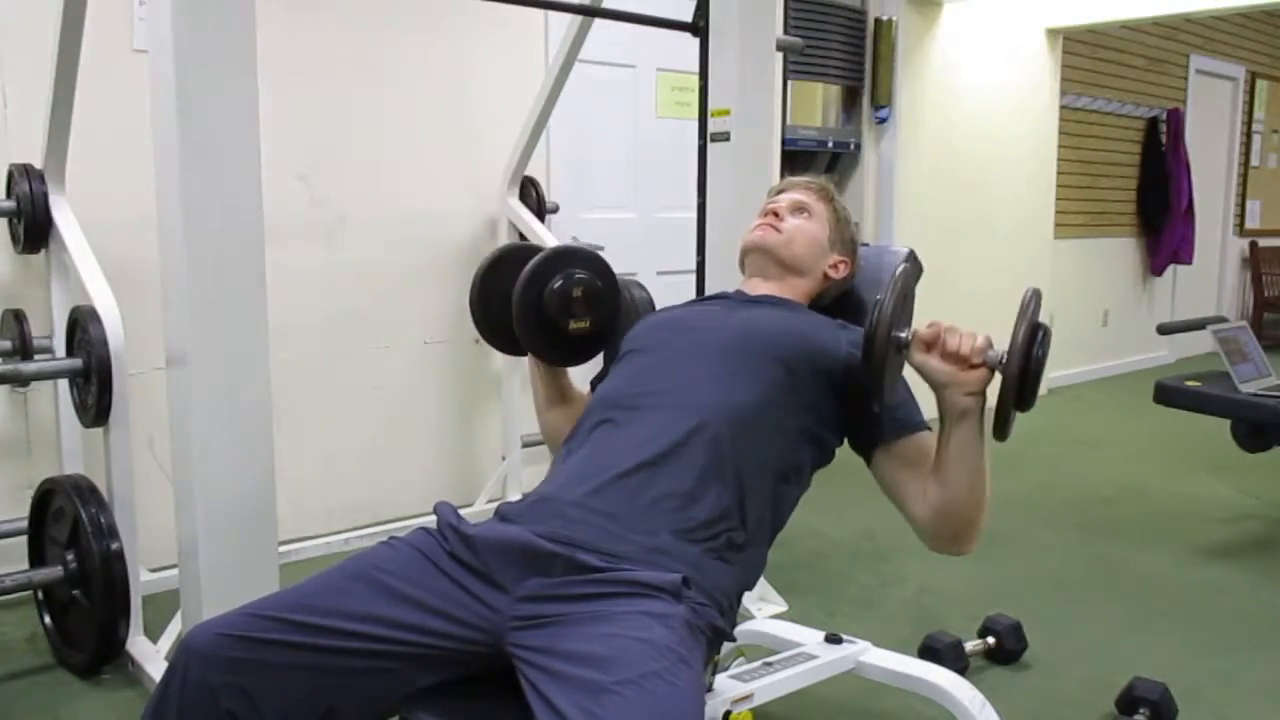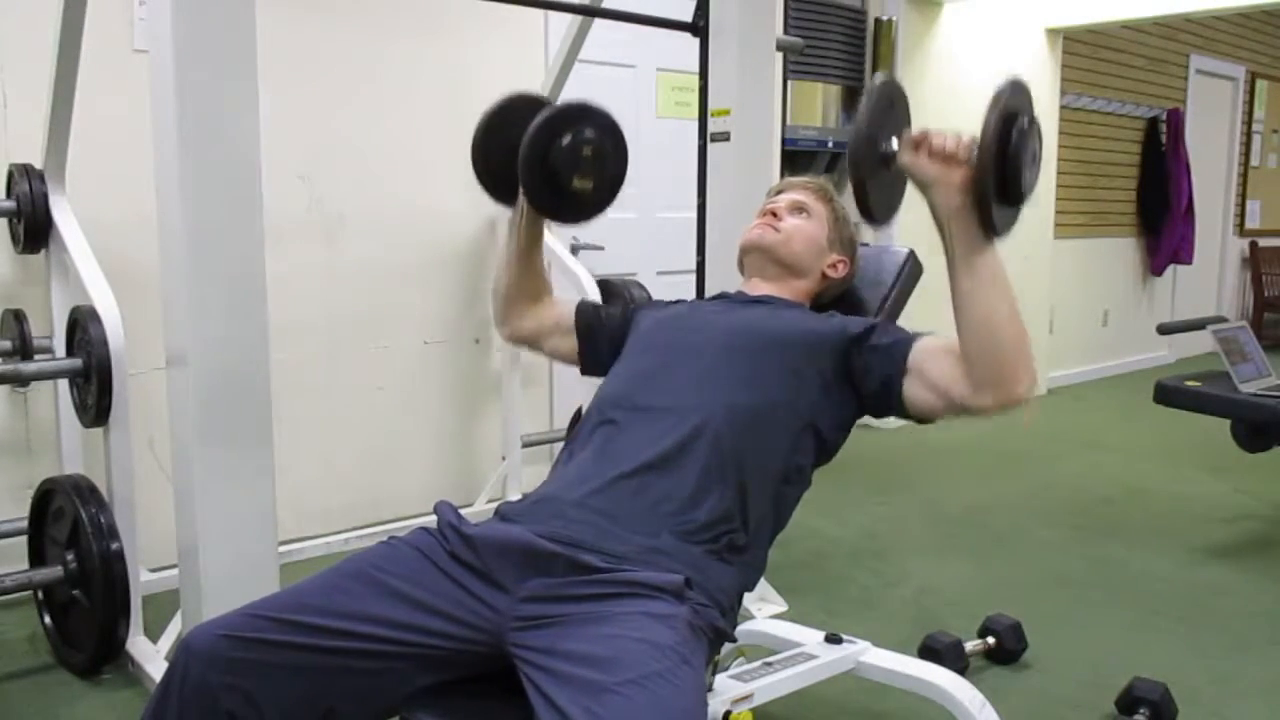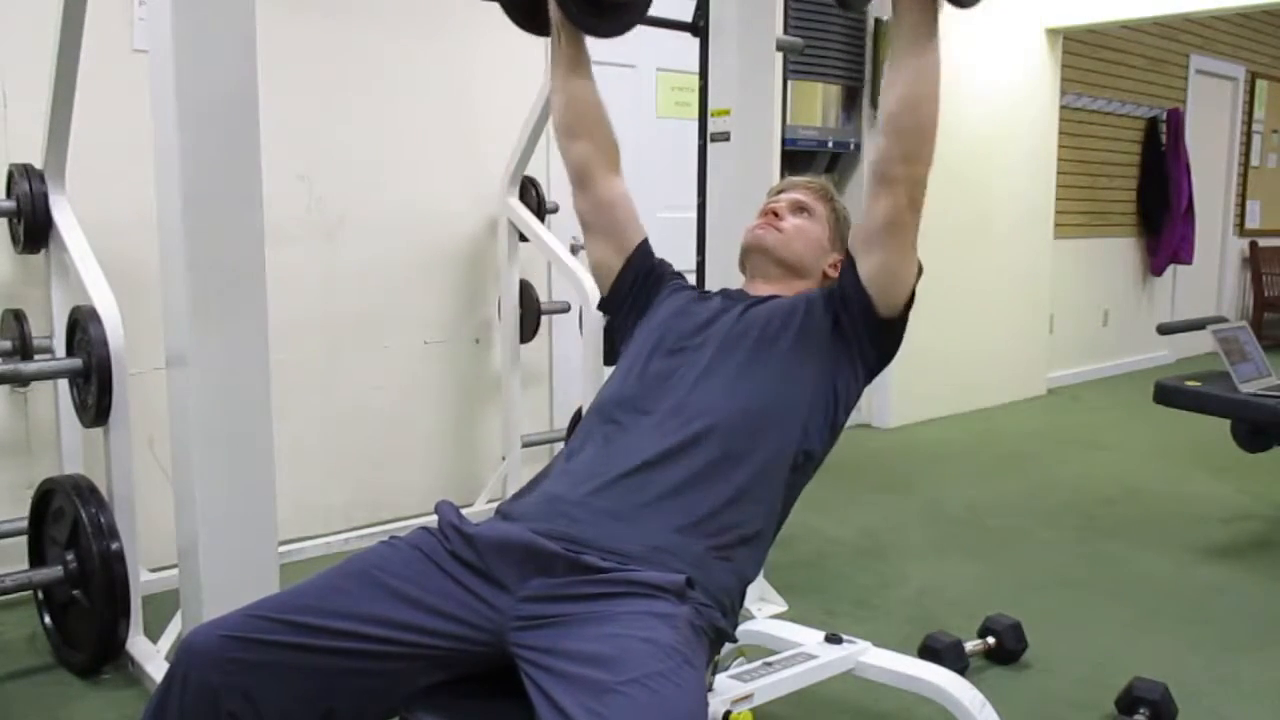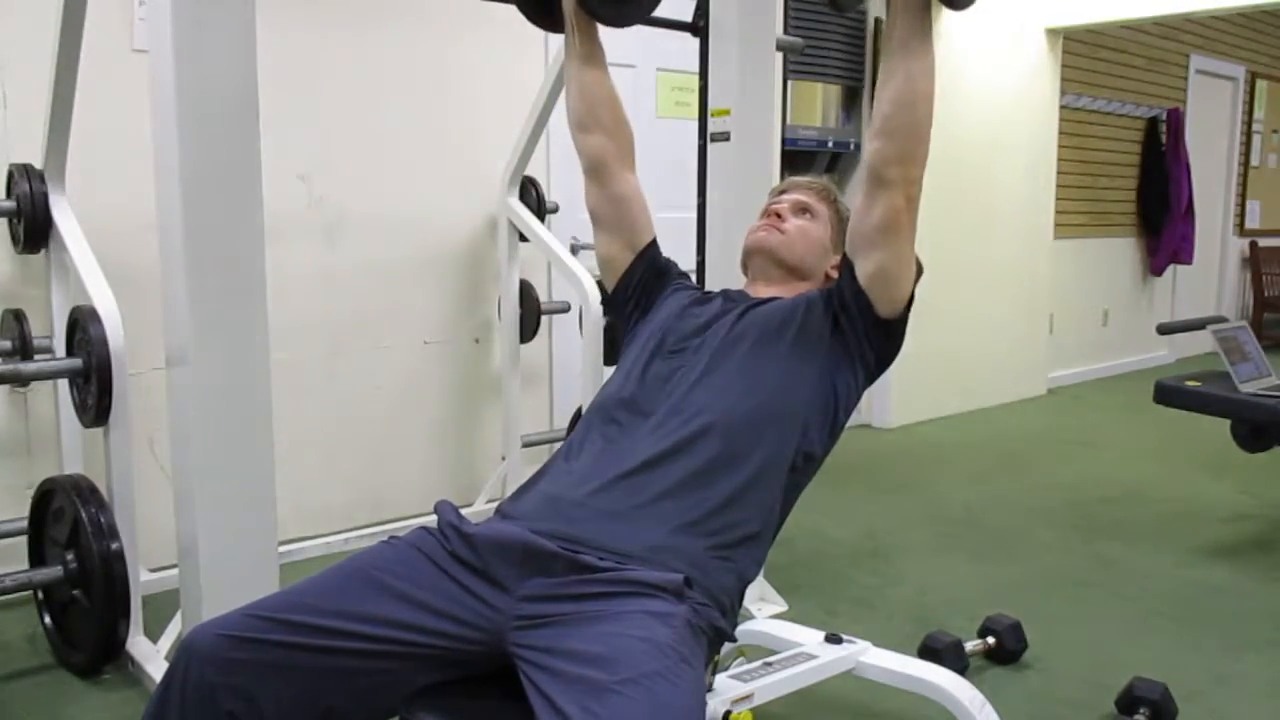
dt=0.5s
person 1, frame 1
left shoulder: (840, 351)
right shoulder: (661, 323)
left elbow: (948, 528)
left wrist: (961, 403)
left hip: (645, 595)
right hip: (497, 550)
person 1, frame 2
left shoulder: (839, 342)
right shoulder: (660, 318)
left elbow: (998, 386)
right elbow: (522, 320)
left wrist: (958, 211)
right wrist: (531, 202)
left hip: (644, 594)
right hip: (496, 552)
person 1, frame 3
left shoulder: (837, 334)
right shoulder: (661, 304)
left elbow: (898, 180)
right elbow: (591, 167)
left hip: (645, 594)
right hip: (495, 548)
person 1, frame 4
left shoulder: (836, 333)
right shoulder: (665, 303)
left elbow: (893, 179)
right elbow: (604, 160)
left hip: (643, 594)
right hip: (497, 548)
